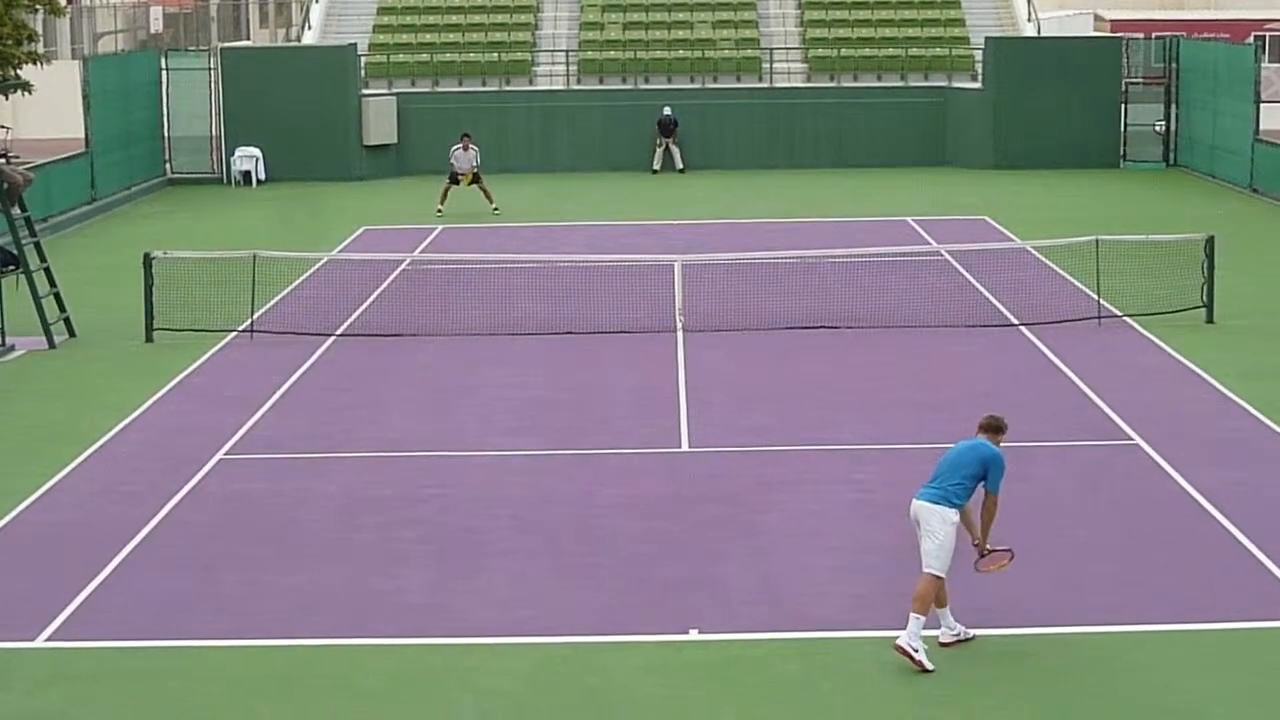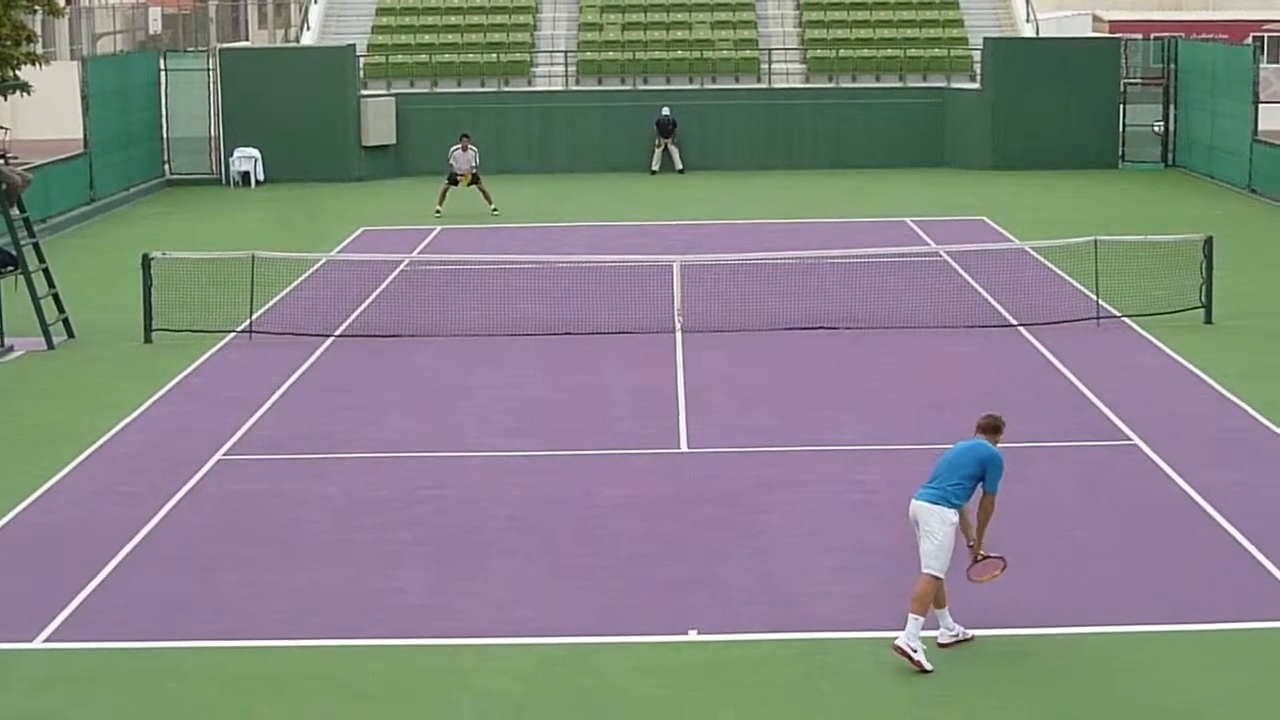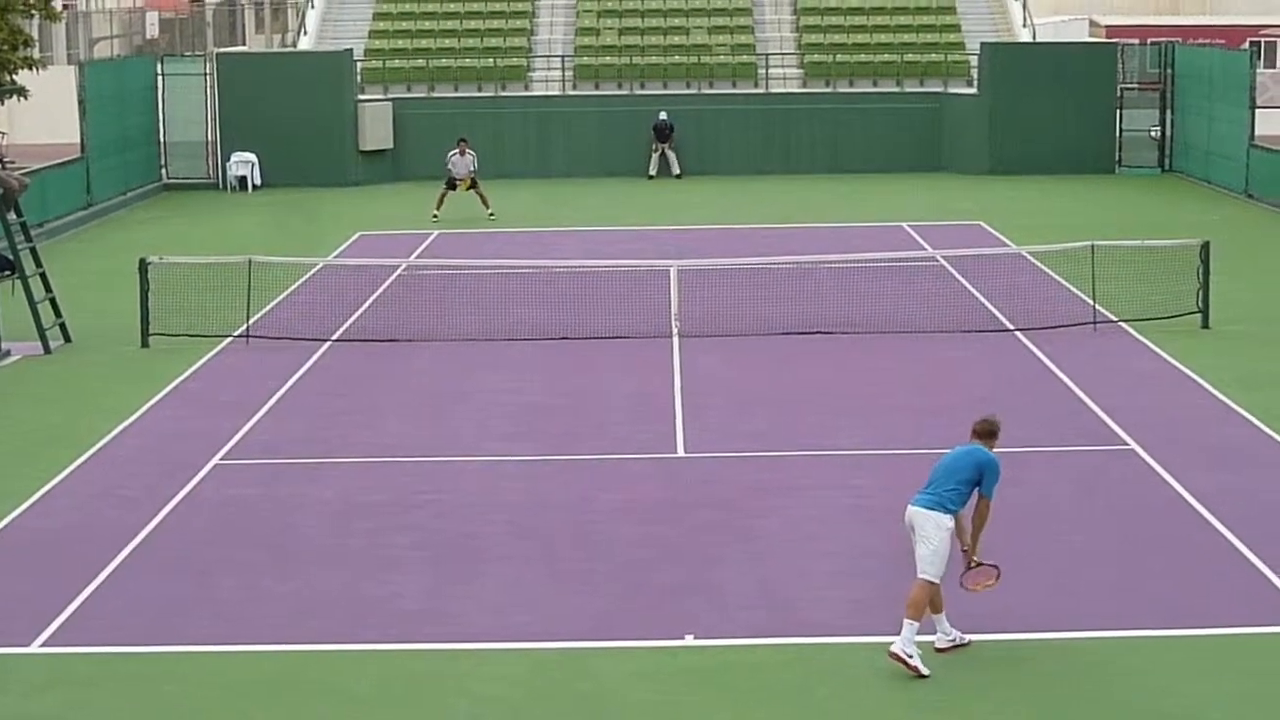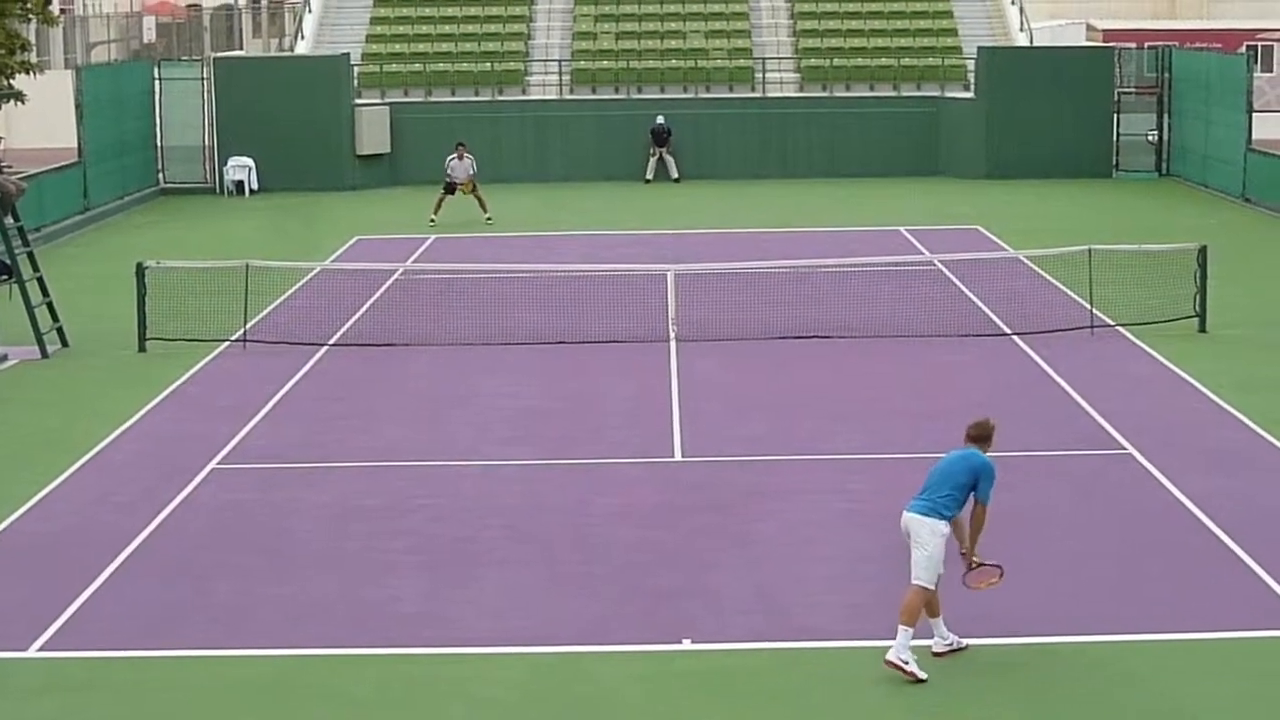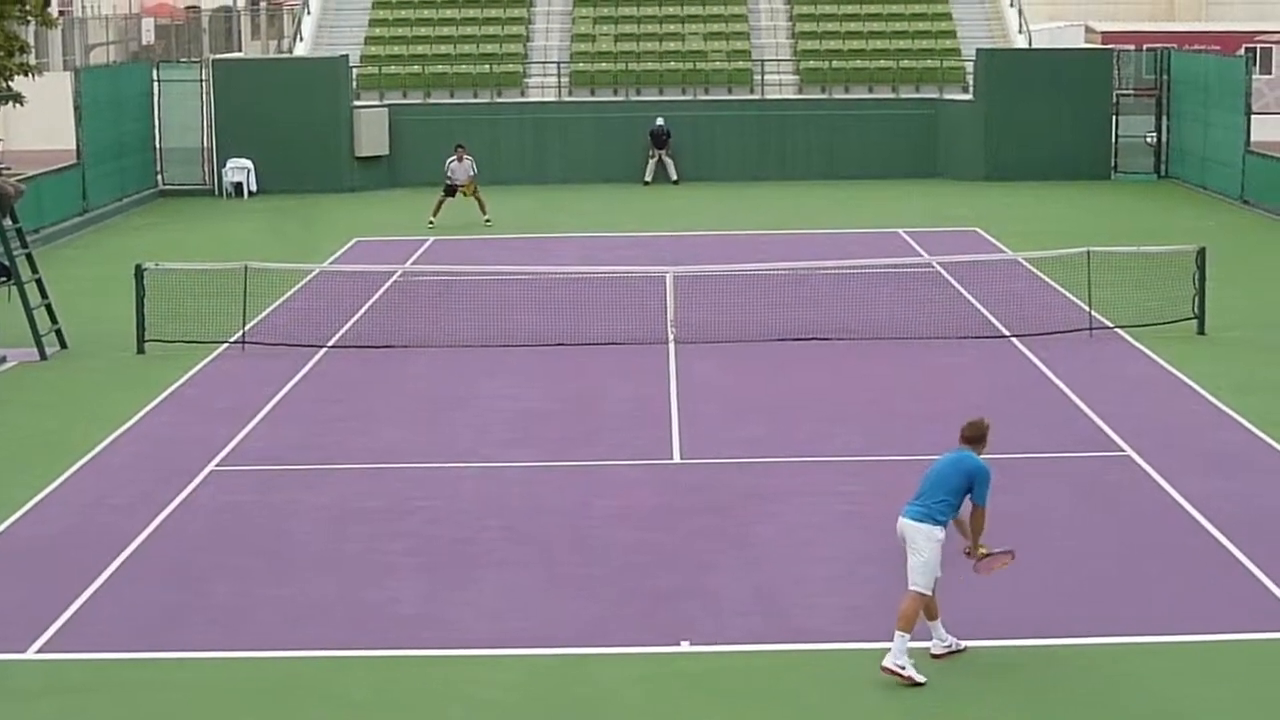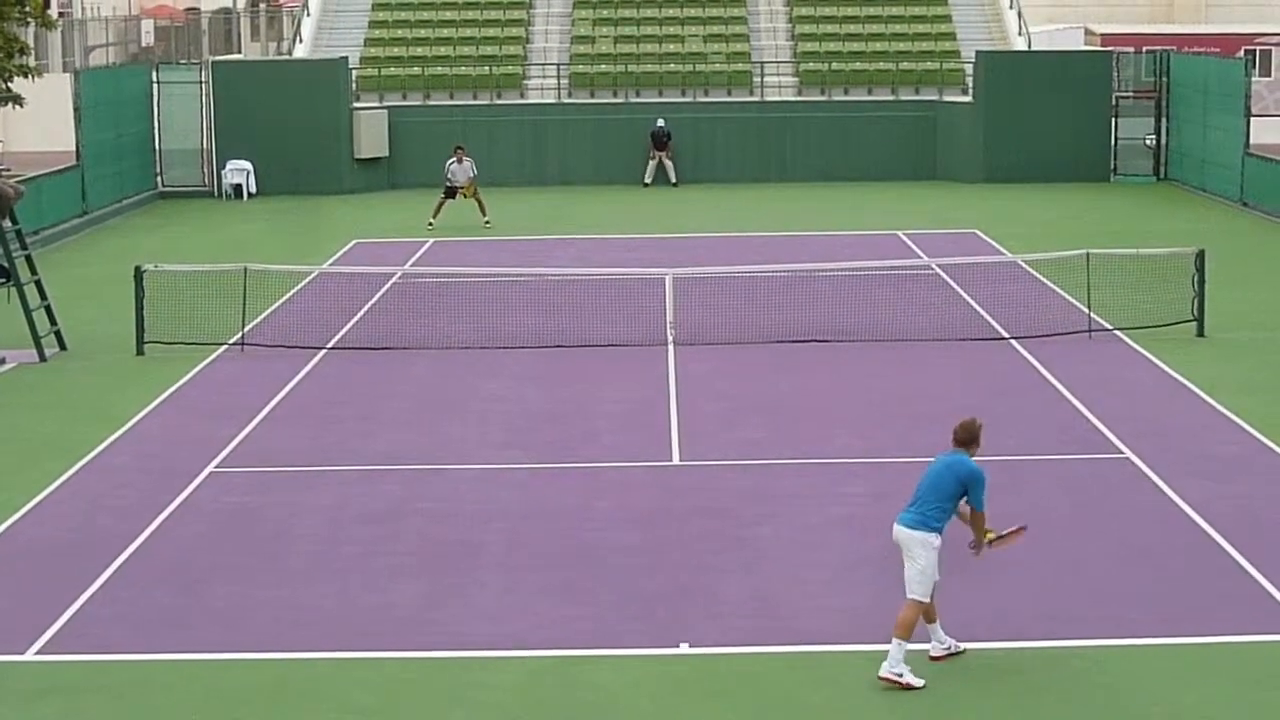
dt=0.1s
person 1, frame 1
left shoulder: (961, 447)
right shoulder: (995, 456)
right elbow: (990, 502)
left wrist: (974, 534)
right wrist: (984, 538)
left hip: (921, 503)
right hip: (939, 511)
left knee: (937, 572)
right knee: (932, 575)
left ankle: (949, 629)
right ankle: (911, 638)
person 1, frame 2
left shoulder: (960, 448)
right shoulder: (993, 456)
right elbow: (987, 502)
left wrist: (969, 536)
right wrist: (979, 540)
left hip: (920, 503)
right hip: (938, 512)
left knee: (936, 572)
right knee: (931, 575)
left ankle: (948, 630)
right ankle: (909, 638)
person 1, frame 3
left shoulder: (956, 453)
right shoulder: (989, 461)
right elbow: (982, 507)
left wrist: (964, 543)
right wrist: (973, 545)
left hip: (916, 509)
right hip: (934, 517)
left knee: (933, 577)
right knee: (926, 580)
left ankle: (945, 635)
right ankle: (905, 645)
person 1, frame 4
left shoulder: (951, 458)
right shoulder: (985, 465)
right elbow: (979, 511)
left wrist: (963, 545)
right wrist: (970, 547)
left hip: (911, 514)
right hip: (929, 523)
left knee: (929, 581)
right knee: (921, 586)
left ankle: (942, 639)
right ankle: (900, 651)
person 1, frame 5
left shoulder: (947, 459)
right shoulder: (979, 468)
right elbow: (978, 513)
left wrist: (967, 536)
right wrist: (975, 544)
left hip: (908, 519)
right hip: (926, 528)
left knee: (927, 585)
right knee: (918, 592)
left ankle: (941, 641)
right ankle: (896, 658)
person 1, frame 6
left shoulder: (941, 461)
right shoulder: (973, 471)
right elbow: (977, 514)
left wrist: (975, 527)
right wrist: (979, 540)
left hip: (903, 525)
right hip: (921, 534)
left knee: (926, 589)
right knee: (916, 599)
left ankle: (940, 643)
right ankle: (893, 665)
